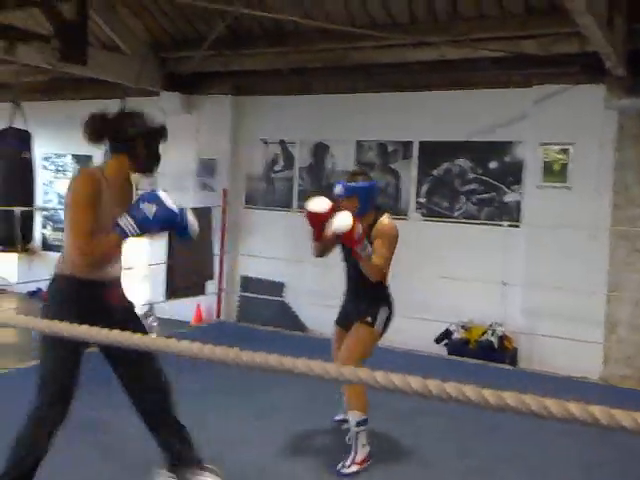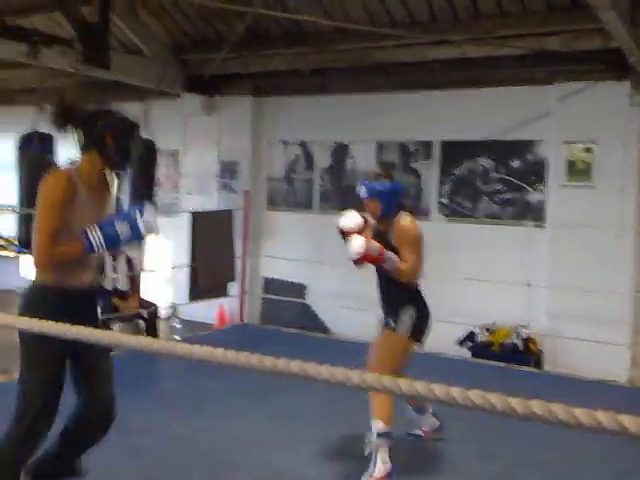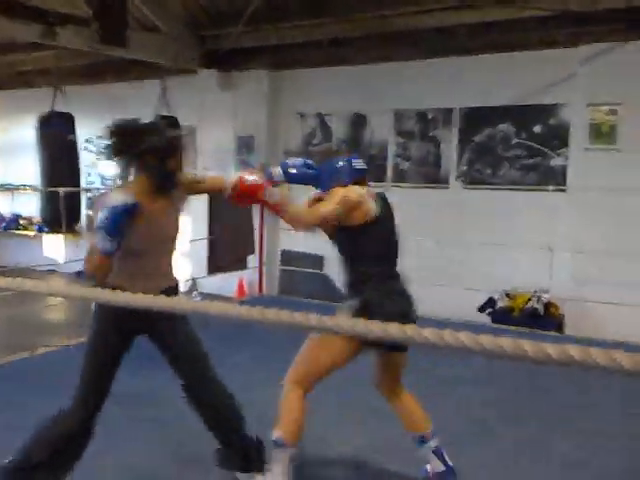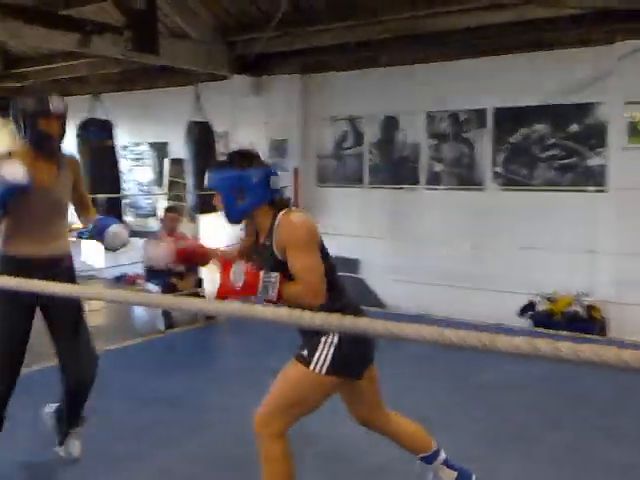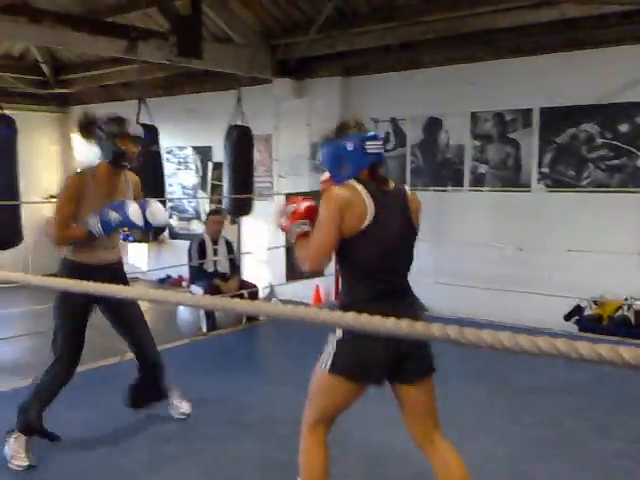
dt=0.5s
person 1, frame 1
left shoulder: (128, 185)
right shoulder: (86, 182)
right elbow: (84, 254)
left wrist: (168, 221)
right wrist: (134, 222)
left hip: (108, 294)
right hip: (70, 298)
left knee: (150, 385)
right knee: (53, 404)
person 1, frame 2
left shoulder: (104, 184)
right shoulder: (60, 182)
right elbow: (44, 258)
left wrist: (128, 227)
right wrist: (105, 236)
left hip: (85, 304)
right hip: (49, 306)
left knee: (100, 408)
right knee: (35, 416)
person 1, frame 3
left shoulder: (177, 189)
right shoulder: (115, 204)
left elbow: (225, 186)
right elbow: (94, 274)
right wrist: (108, 234)
right hip: (116, 306)
left knee: (209, 393)
right knee: (85, 406)
person 1, frame 4
left shoulder: (69, 165)
left elbow: (85, 209)
left wrist: (101, 226)
left hip: (59, 271)
left knee: (82, 367)
left ankle: (66, 420)
person 1, frame 5
left shoulder: (132, 182)
right shoulder: (79, 181)
left elbow: (145, 219)
right elbow: (61, 236)
left wrist: (154, 219)
right wrist: (99, 223)
left hip: (112, 275)
right hip: (77, 276)
left knee: (146, 348)
right knee: (64, 363)
left ankle: (160, 392)
right ankle: (21, 432)
person 2, frame 1
left shoulder: (384, 226)
right shoulder: (346, 217)
left elbow: (377, 274)
right elbow: (320, 251)
left wrist: (356, 240)
right wrist: (318, 226)
left hip: (375, 307)
right hip: (352, 302)
left knee: (347, 369)
right knee: (340, 366)
left ankle: (361, 448)
right ankle: (353, 411)
person 2, frame 2
left shoulder: (405, 225)
right shoulder: (375, 224)
left elbow: (410, 275)
right elbow: (361, 260)
left wrist: (380, 256)
right wrist: (354, 239)
left hip: (408, 311)
right hip: (395, 310)
left knee: (376, 378)
right knee: (388, 374)
right ankle: (429, 422)
person 2, frame 3
left shoulder: (351, 198)
right shoulder: (376, 201)
left elbow: (306, 220)
left wrist: (264, 190)
left hip: (368, 308)
right hip: (399, 307)
left knee: (295, 382)
right knee: (392, 389)
person 2, frame 4
left shoulder: (293, 225)
right shoulder: (262, 222)
left elbow: (314, 296)
right elbow: (235, 257)
left wrist: (256, 283)
right wrist: (198, 253)
left hip: (337, 337)
right hip: (345, 334)
left knee: (267, 426)
right knee: (375, 416)
person 2, frame 5
left shoulder: (340, 197)
right shoulder: (409, 201)
left elbow: (313, 262)
left wrist: (298, 230)
left hip: (362, 328)
left knee: (314, 424)
right knee: (429, 436)
